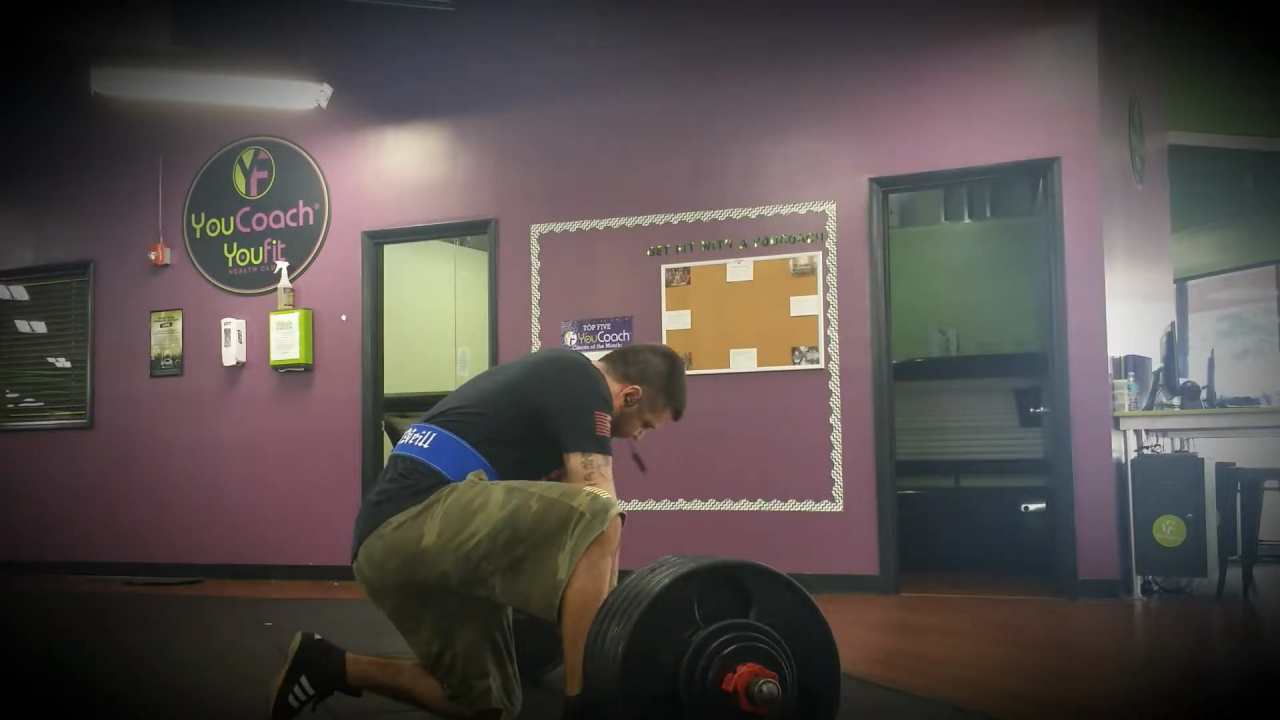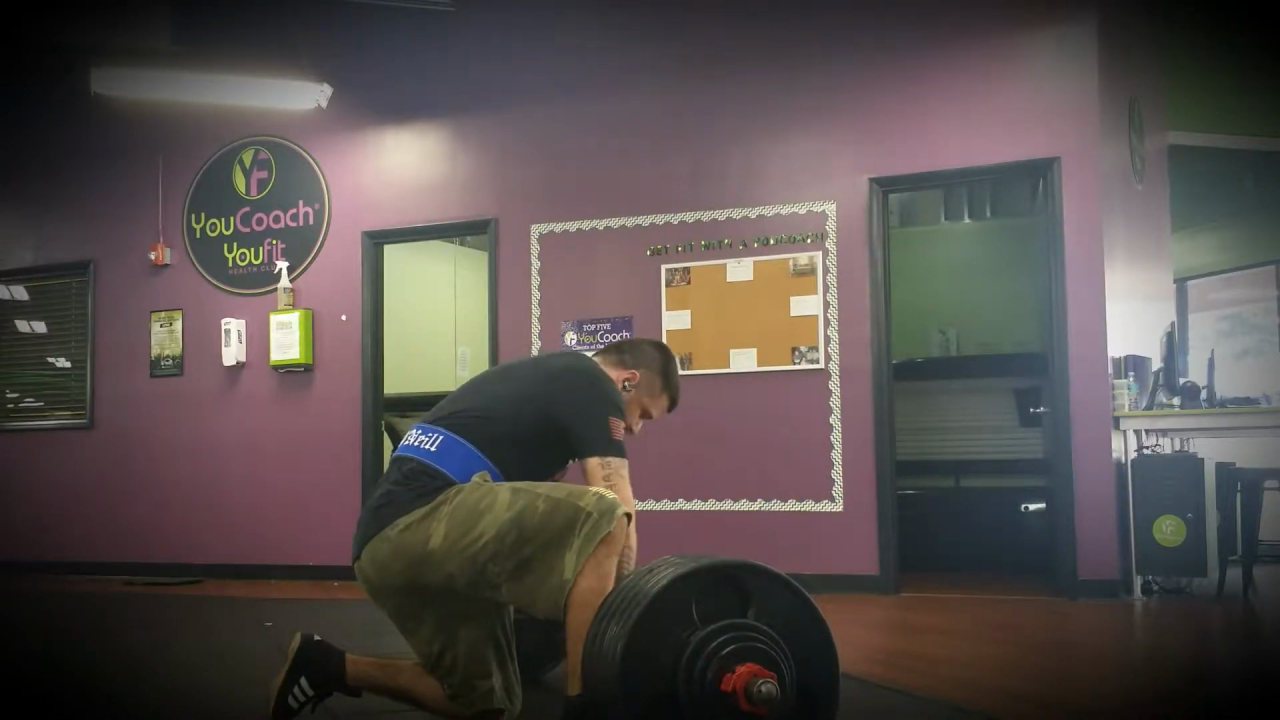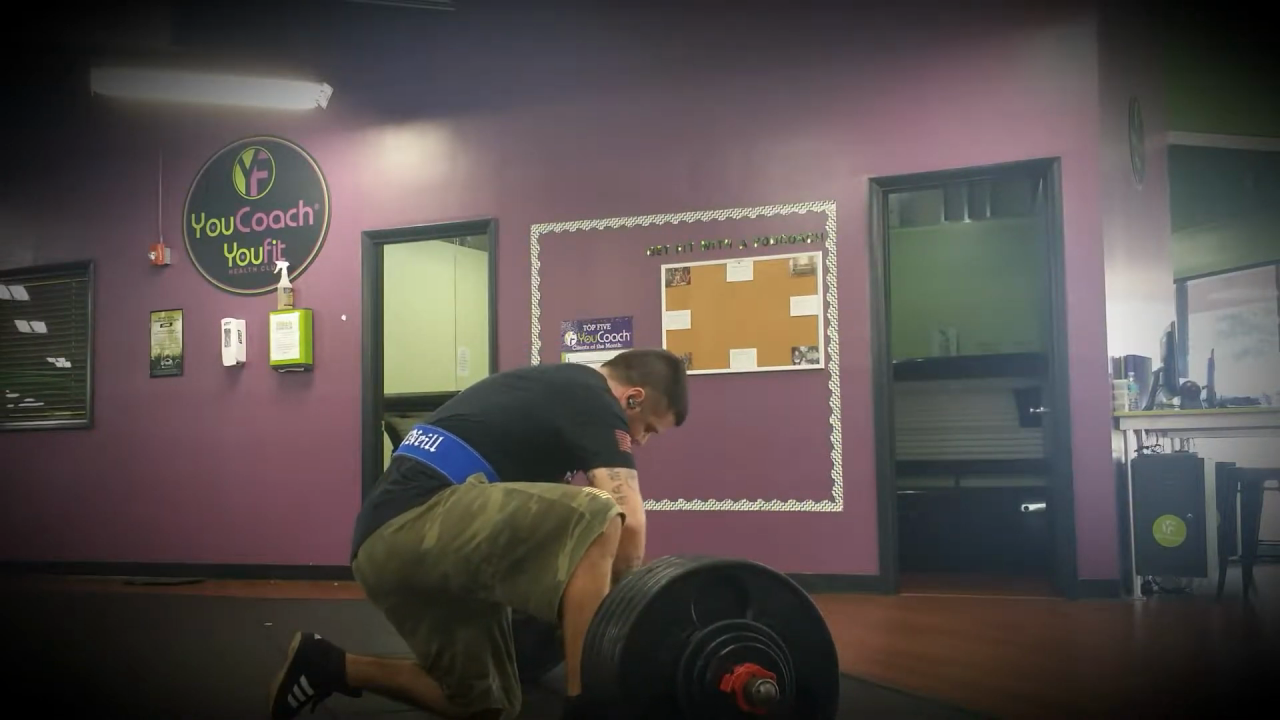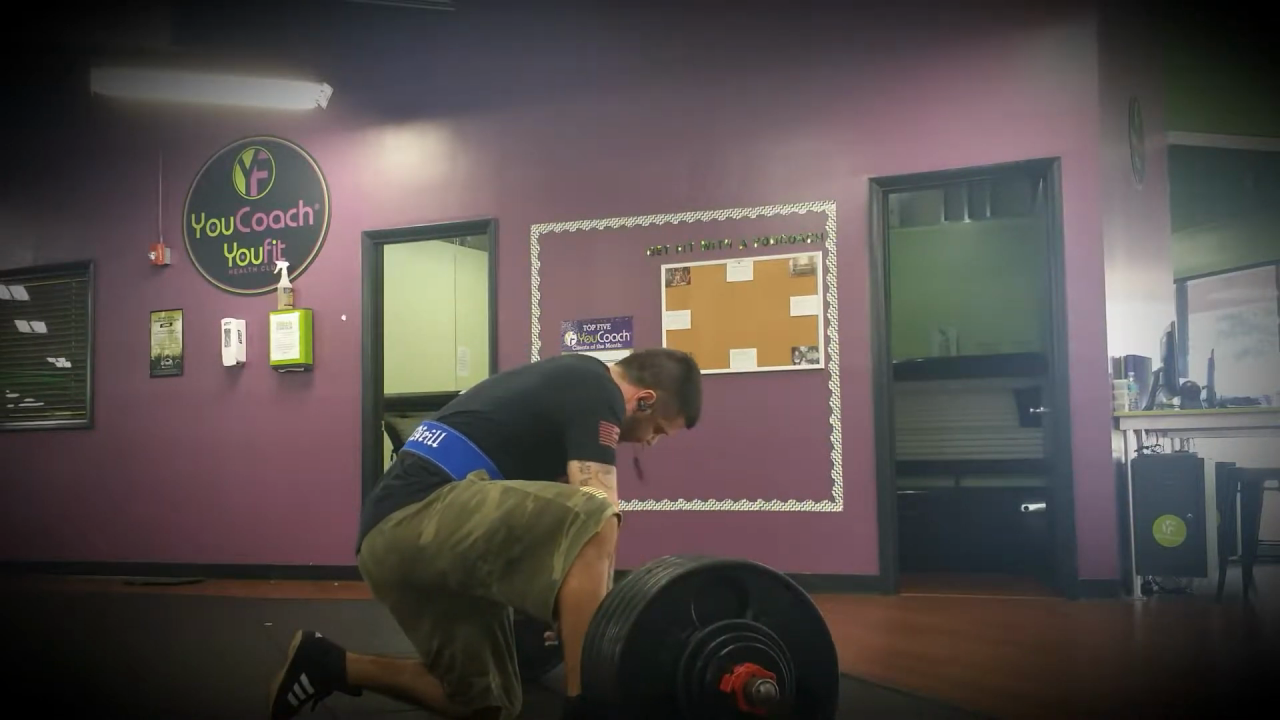
dt=0.4s
person 1, frame 1
left shoulder: (550, 381)
right shoulder: (581, 382)
left elbow: (542, 514)
right elbow: (595, 511)
left wrist: (565, 605)
left hip: (386, 539)
right hip: (416, 521)
right knee: (594, 520)
left ankle: (328, 666)
person 1, frame 2
left shoulder: (547, 380)
right shoulder: (592, 386)
left elbow: (537, 513)
right elbow: (616, 508)
left hip: (386, 541)
right hip: (420, 524)
right knee: (600, 520)
left ankle: (328, 666)
person 1, frame 3
left shoulder: (556, 387)
right shoulder: (591, 398)
left elbow: (537, 515)
right elbow: (628, 522)
left hip: (386, 540)
right hip: (417, 523)
right knee: (595, 519)
left ankle: (327, 666)
person 1, frame 4
left shoulder: (566, 383)
right shoulder: (596, 391)
left elbow: (544, 513)
right elbow: (596, 515)
right wrist: (600, 615)
left hip: (392, 534)
right hip: (420, 517)
right knee: (591, 521)
left ankle: (328, 664)
